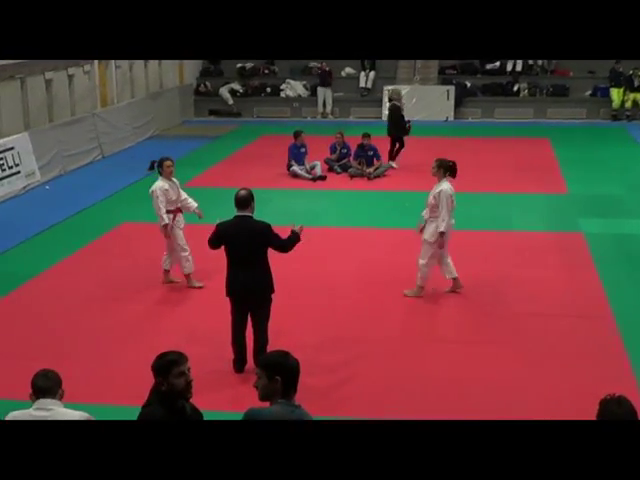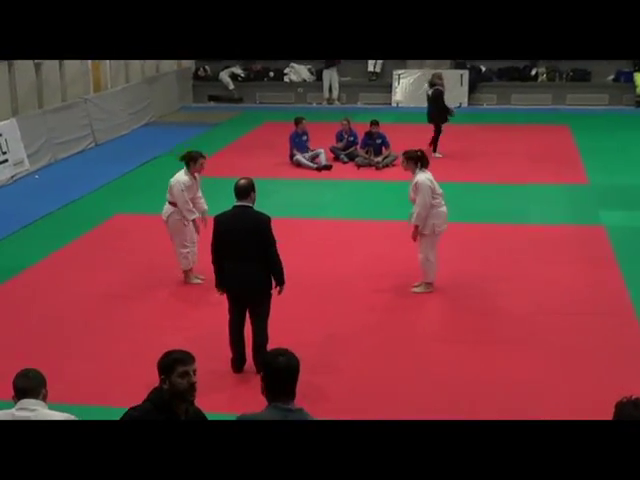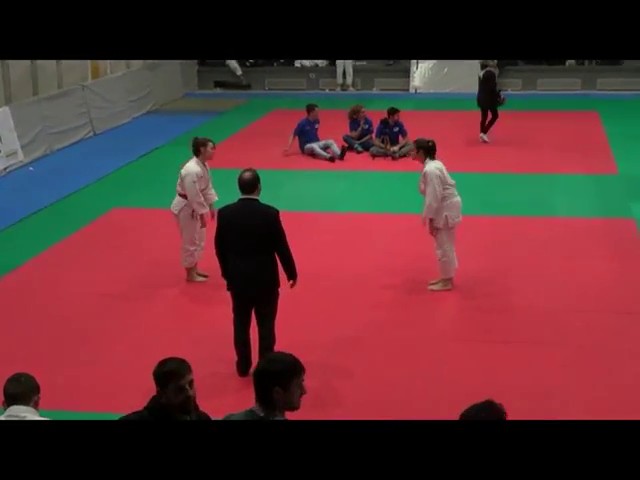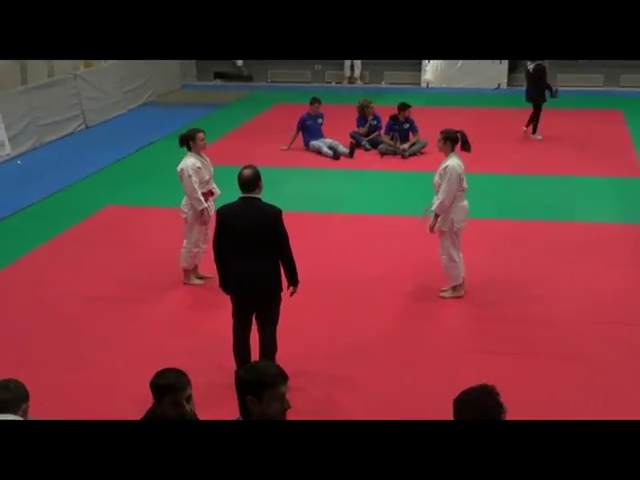
dt=0.5s
person 1, frame 1
left shoulder: (224, 227)
right shoulder: (262, 227)
left elbow: (213, 244)
right elbow: (282, 246)
right wrist: (295, 234)
left hip: (235, 285)
right hip: (260, 285)
left knee: (238, 325)
right knee: (260, 325)
left ankle: (239, 363)
person 1, frame 2
left shoulder: (221, 219)
right shoulder: (262, 220)
left elbow: (217, 254)
right elbow: (271, 253)
left wrist: (220, 280)
right wrist: (279, 279)
left hip: (233, 281)
right hip: (258, 281)
left knee: (236, 322)
right knee: (259, 323)
left ankle: (238, 363)
right ankle: (260, 363)
person 1, frame 3
left shoulder: (225, 213)
right shoulder: (269, 213)
left elbow: (220, 247)
right elbow: (281, 246)
left wrist: (226, 272)
right wrist: (291, 272)
left hip: (238, 277)
right hip: (265, 278)
left knee: (240, 322)
right knee: (266, 323)
left ankle: (243, 365)
person 1, frame 4
left shoulder: (225, 212)
right shoulder: (272, 213)
left elbow: (219, 250)
right elbow: (283, 249)
left wrist: (224, 279)
right wrist: (293, 278)
left hip: (238, 282)
right hip: (267, 282)
left knee: (240, 328)
right knee: (267, 330)
person 2, frame 1
left shoulder: (445, 190)
right shoulder: (440, 185)
left elbow: (445, 215)
left wrist: (441, 235)
right wrist: (424, 223)
left hip: (439, 227)
right hip: (434, 224)
left knee: (425, 258)
right knee: (442, 256)
person 2, frame 2
left shoulder: (421, 181)
right shoulder: (421, 174)
left elbow: (422, 206)
left wrist: (416, 228)
right wrist: (416, 224)
left hip: (433, 217)
right hip: (433, 214)
left knee: (426, 252)
right knee: (426, 250)
left ankle: (428, 284)
right ankle: (428, 280)
person 2, frame 3
left shoulder: (430, 170)
right shoulder: (433, 164)
left elbow: (433, 198)
left wrist: (431, 222)
right wrist: (430, 218)
left hip: (447, 209)
right hip: (448, 206)
left knee: (443, 246)
right knee: (445, 244)
left ankle: (447, 281)
right ankle: (447, 277)
person 2, frame 4
left shoulder: (452, 166)
right shoulder: (452, 160)
left elbow: (445, 196)
left wrist: (435, 219)
right wrist: (439, 216)
left hip: (451, 212)
right hip: (453, 210)
left knee: (448, 251)
right knee: (453, 249)
left ankle: (458, 288)
right ankle: (457, 284)
person 3, frame 1
left shoulder: (173, 182)
right shoulder: (158, 187)
left elbow: (183, 197)
right elbow: (160, 209)
left wrist: (195, 208)
right wrist: (166, 226)
left hip: (177, 218)
right hip: (169, 221)
left knee: (172, 249)
right knee: (183, 249)
left ankle: (166, 276)
right ankle: (190, 281)
person 3, frame 2
left shoulder: (194, 176)
right shoulder: (180, 181)
left elbow: (197, 196)
right elbow: (184, 204)
left wrist: (203, 213)
right wrist: (194, 220)
left hip: (184, 213)
right hip: (175, 214)
left knee: (192, 242)
right knee: (183, 245)
left ankle: (190, 272)
right ankle: (188, 276)
person 3, frame 3
left shoulder: (203, 165)
right shoulder: (192, 171)
left elbow: (207, 188)
right elbow: (194, 195)
left wrist: (211, 207)
right wrist: (202, 215)
left hip: (193, 205)
right hip: (185, 207)
left knee: (199, 239)
right knee: (190, 240)
left ankle: (194, 269)
right ankle: (190, 274)
person 3, frame 4
left shoulder: (202, 158)
right shoulder: (189, 164)
right elbow: (193, 191)
left wrist: (211, 203)
right wrist: (203, 211)
left hip: (205, 203)
right hip: (195, 206)
left knee: (202, 239)
right knee: (193, 240)
left ankle: (195, 270)
right ankle: (187, 275)
